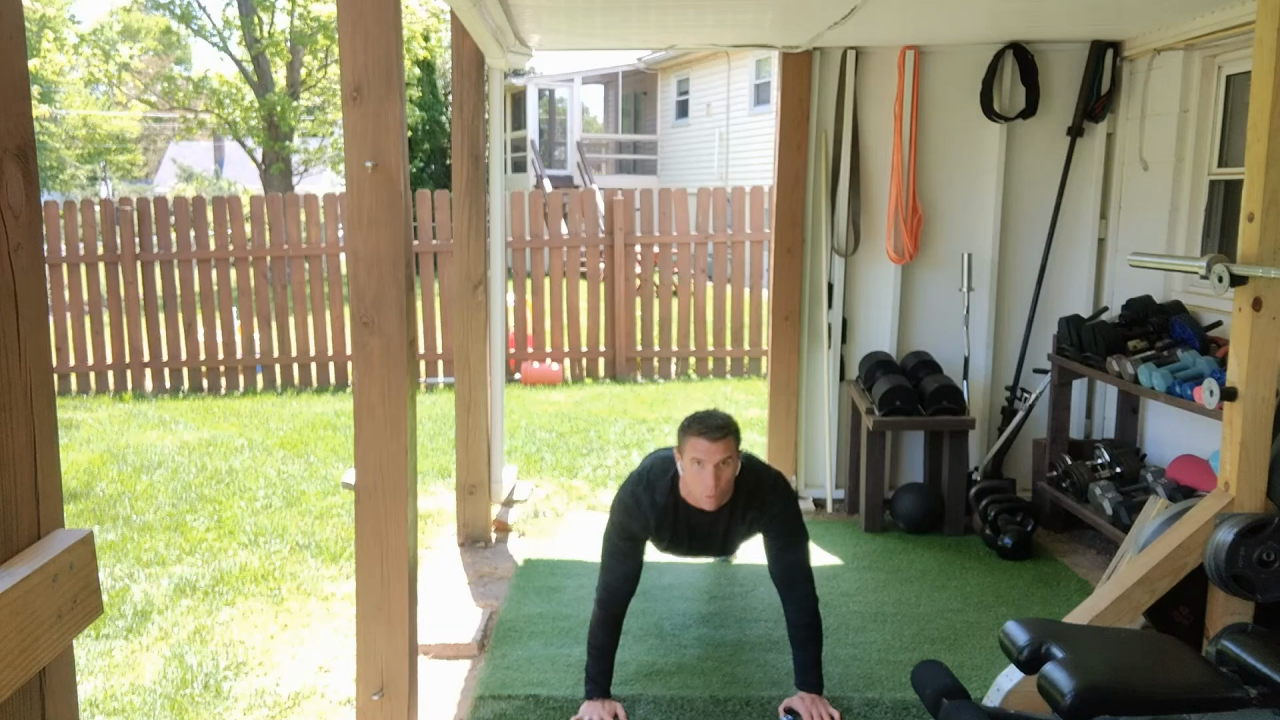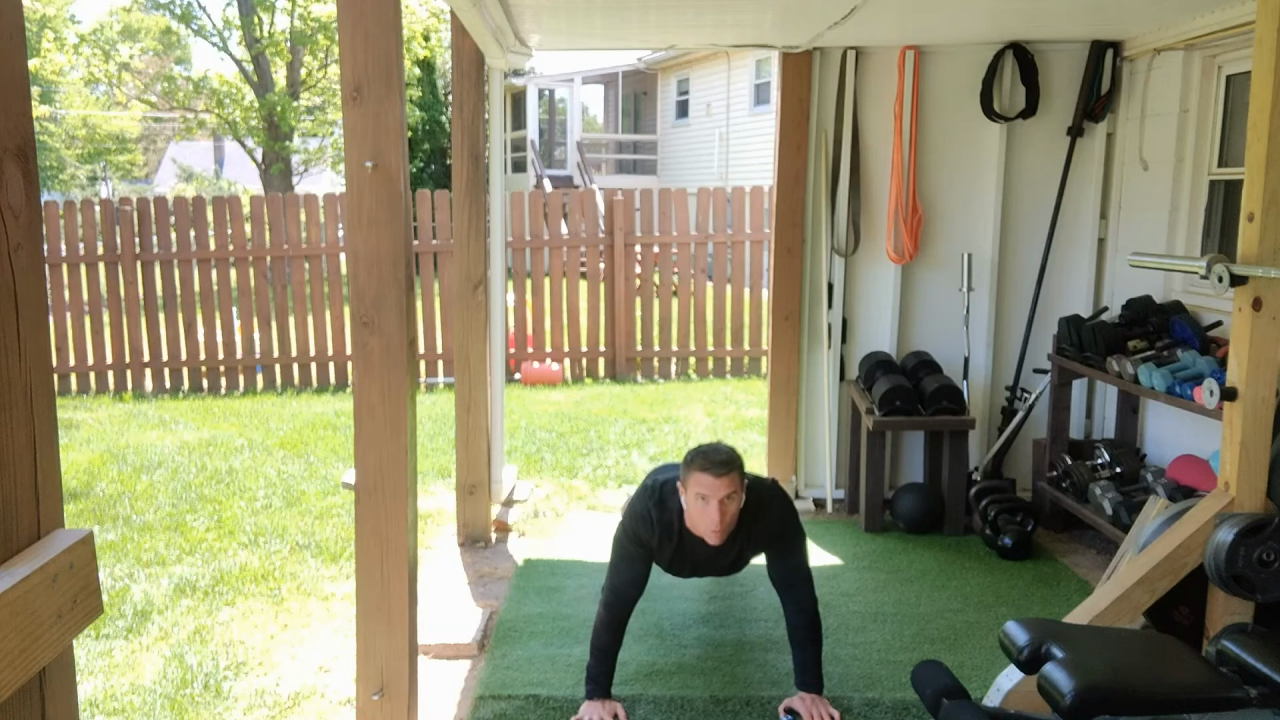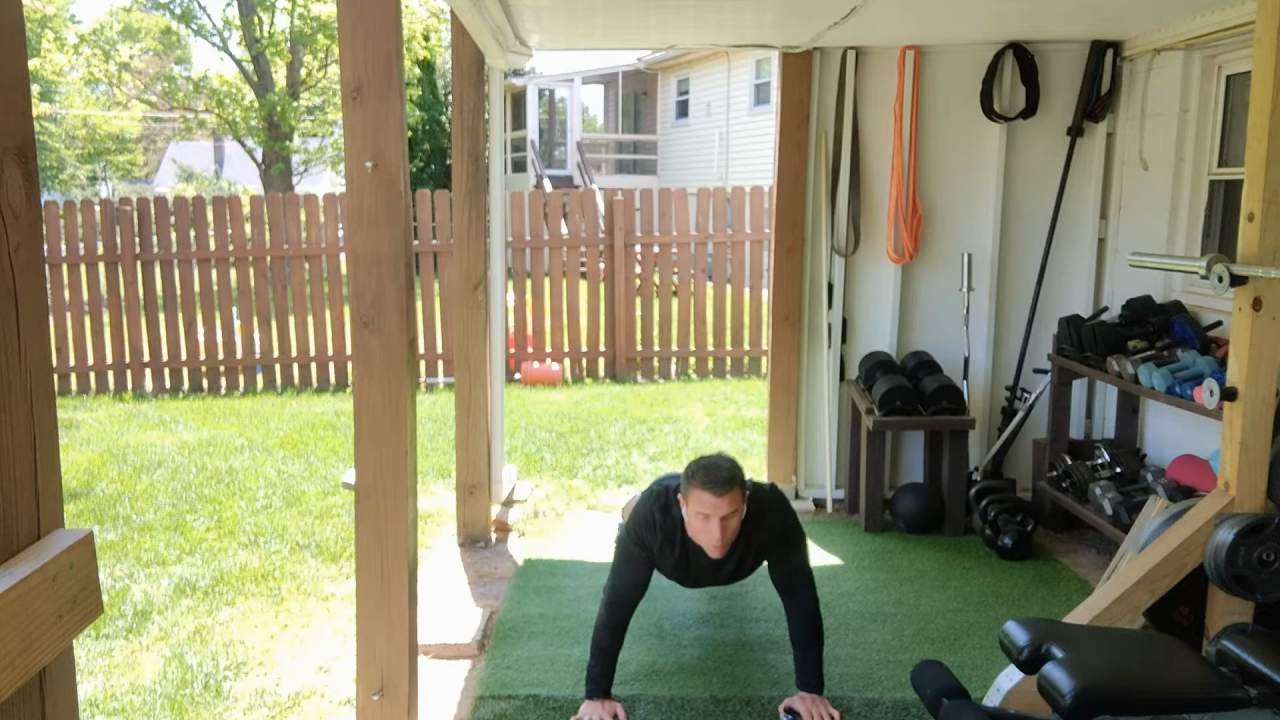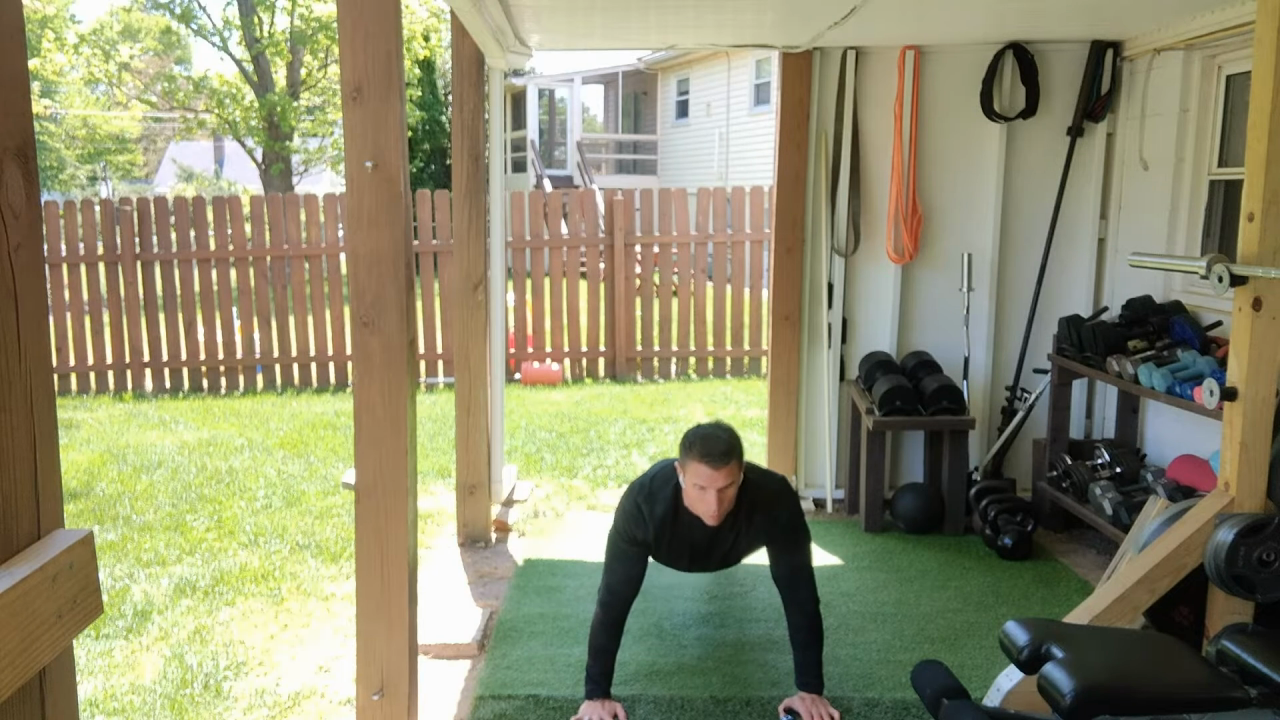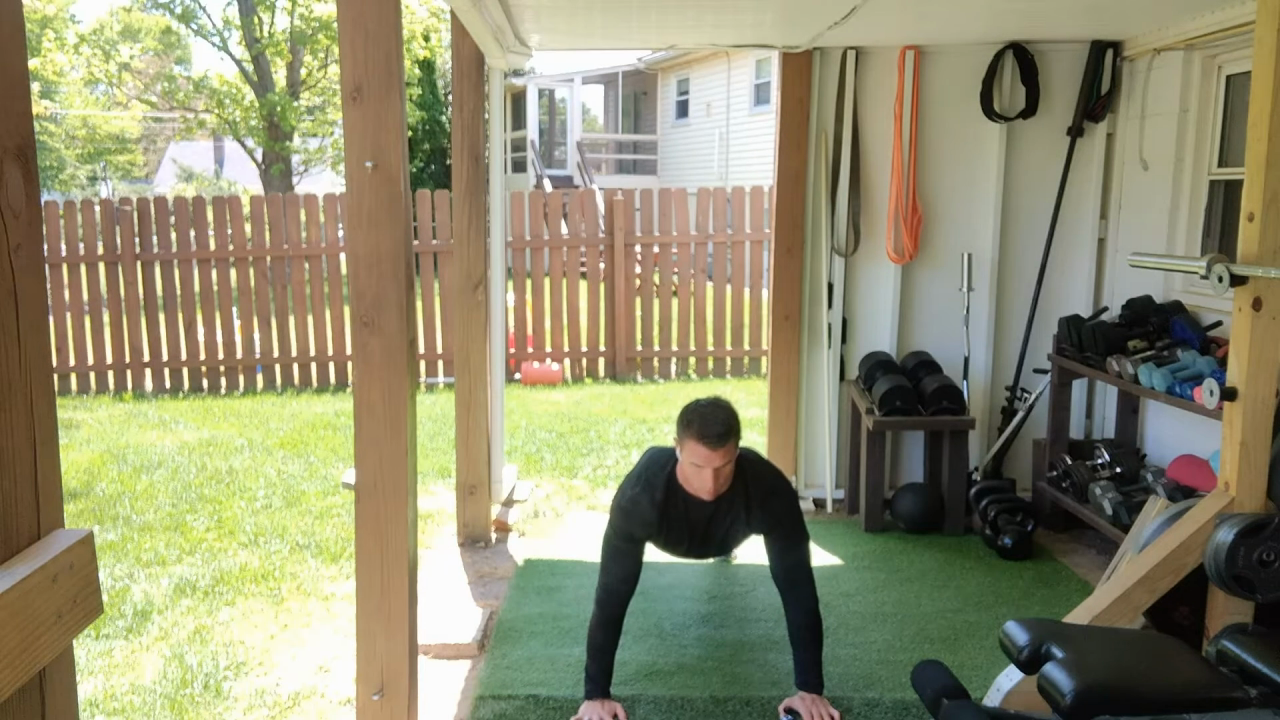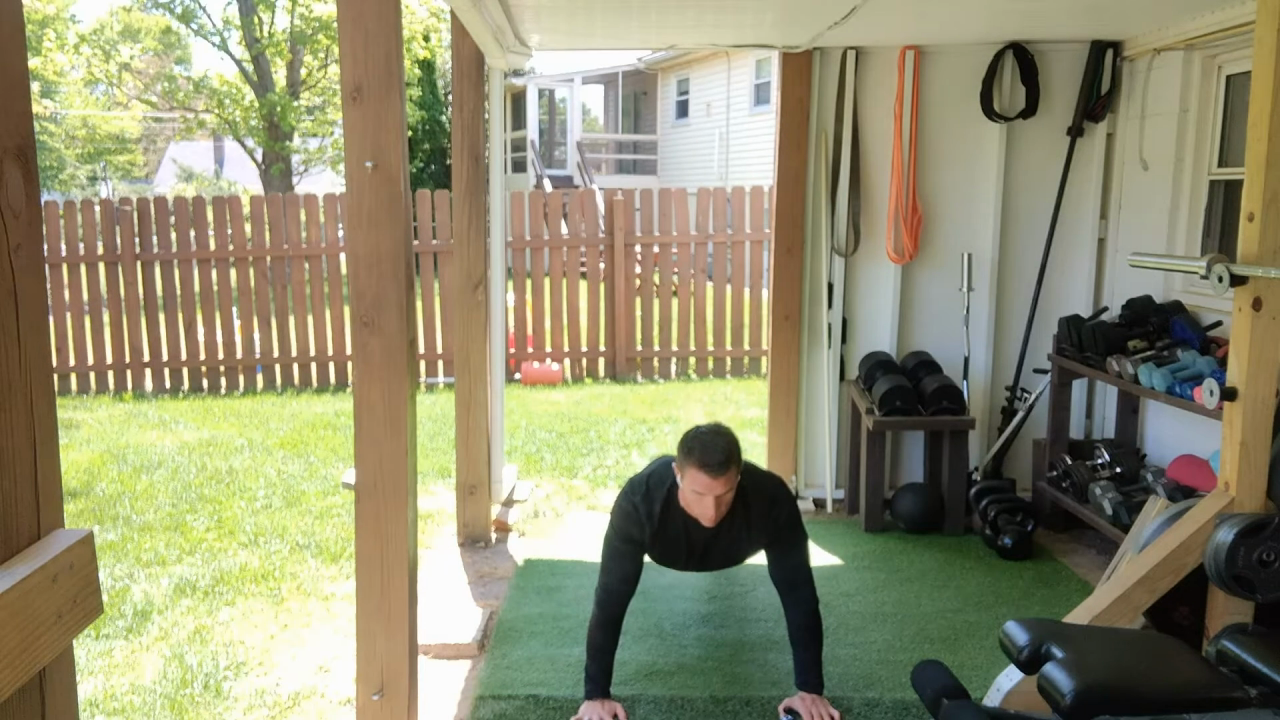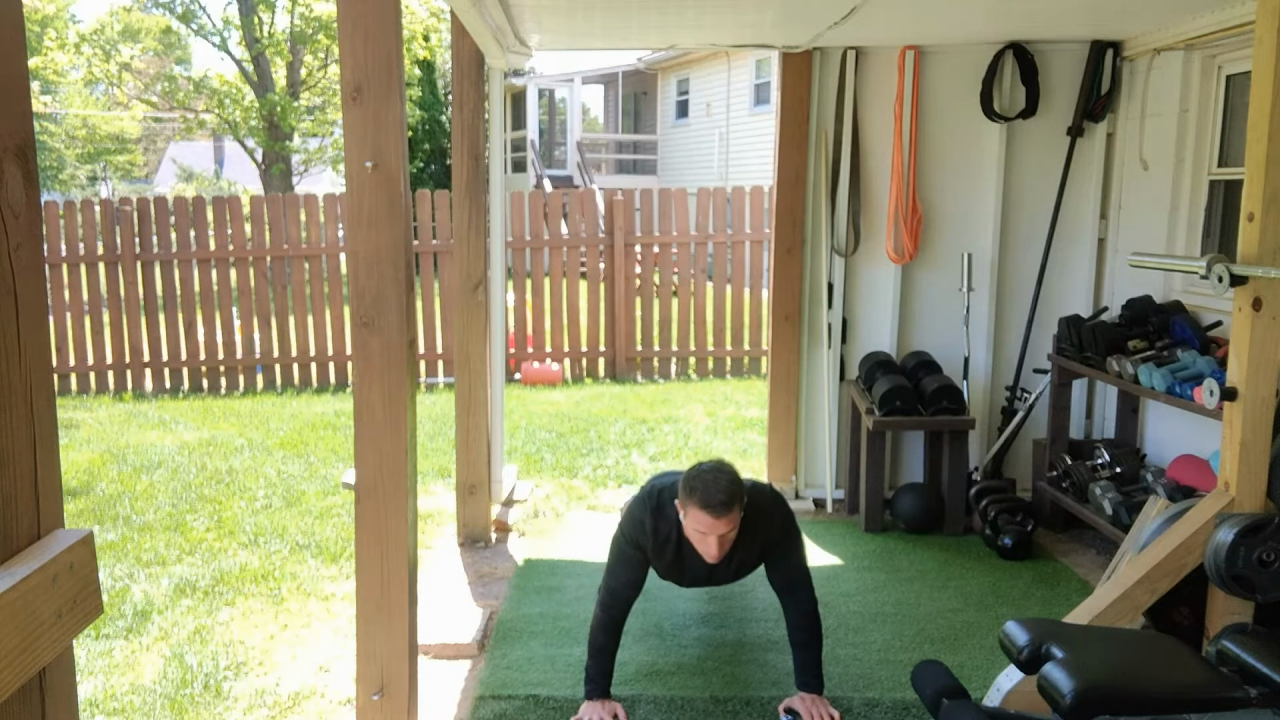
dt=0.7s
person 1, frame 1
left shoulder: (769, 490)
right shoulder: (641, 493)
left elbow: (797, 589)
right elbow: (612, 592)
left wrist: (810, 688)
right wrist: (596, 693)
left hip: (726, 534)
right hip: (667, 536)
person 1, frame 2
left shoulder: (771, 506)
right shoulder: (650, 508)
left elbow: (798, 596)
right elbow: (617, 599)
left wrist: (810, 689)
right wrist: (596, 694)
person 1, frame 3
left shoulder: (771, 512)
right shoulder: (653, 514)
left elbow: (801, 599)
right elbow: (617, 602)
left wrist: (810, 689)
right wrist: (597, 694)
person 1, frame 4
left shoulder: (774, 497)
right shoulder: (645, 501)
left elbow: (799, 593)
right elbow: (614, 598)
left wrist: (810, 689)
right wrist: (596, 694)
right hip: (666, 539)
person 1, frame 5
left shoulder: (768, 487)
right shoulder: (641, 492)
left elbow: (797, 586)
right elbow: (613, 592)
left wrist: (810, 688)
right wrist: (596, 693)
left hip: (727, 533)
right hip: (667, 536)
person 1, frame 6
left shoulder: (770, 498)
right shoulder: (640, 500)
left elbow: (798, 592)
right elbow: (611, 596)
left wrist: (810, 688)
right wrist: (596, 693)
right hip: (666, 540)
person 1, frame 7
left shoulder: (769, 511)
right shoulder: (647, 514)
left elbow: (798, 597)
right elbow: (613, 601)
left wrist: (810, 689)
right wrist: (596, 694)
right hip: (662, 518)
